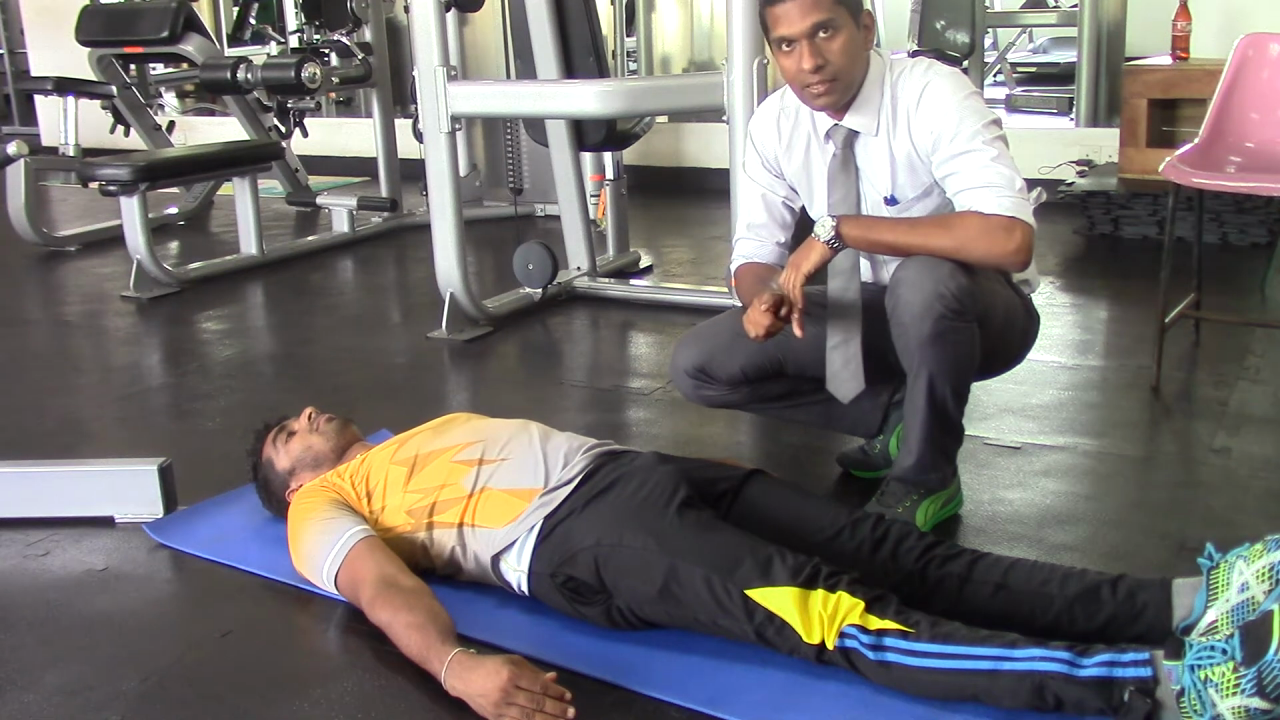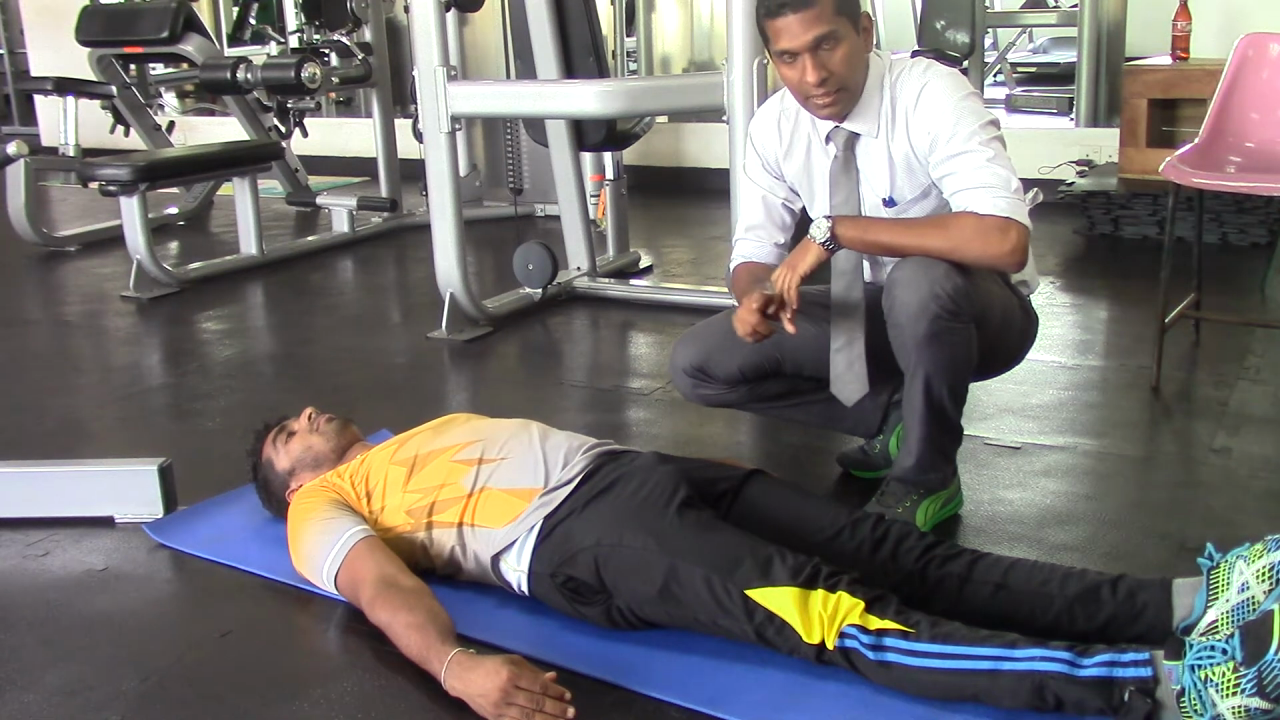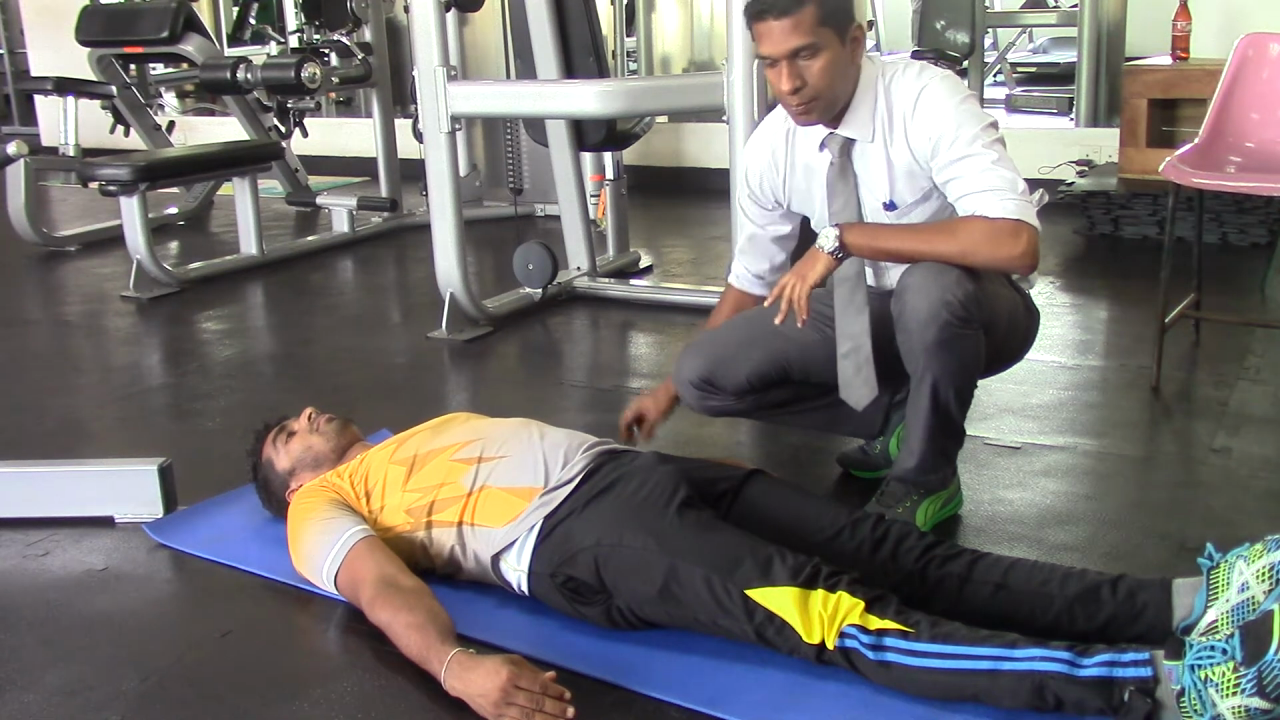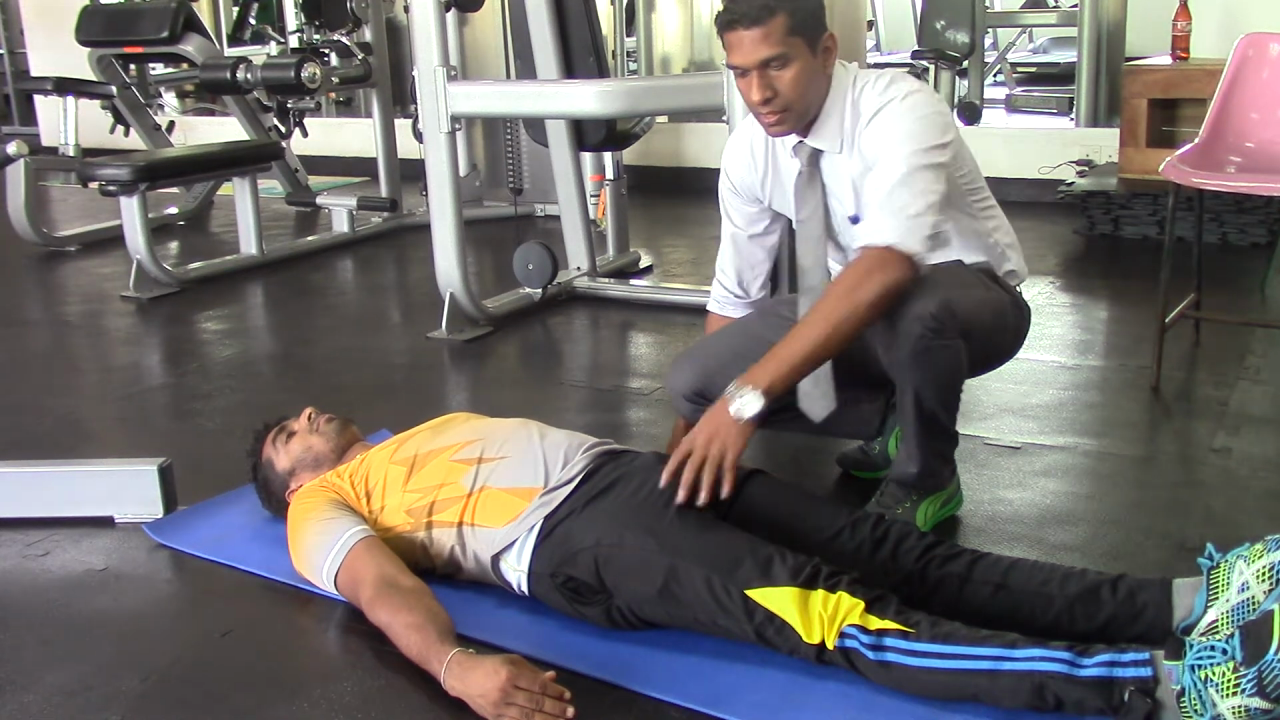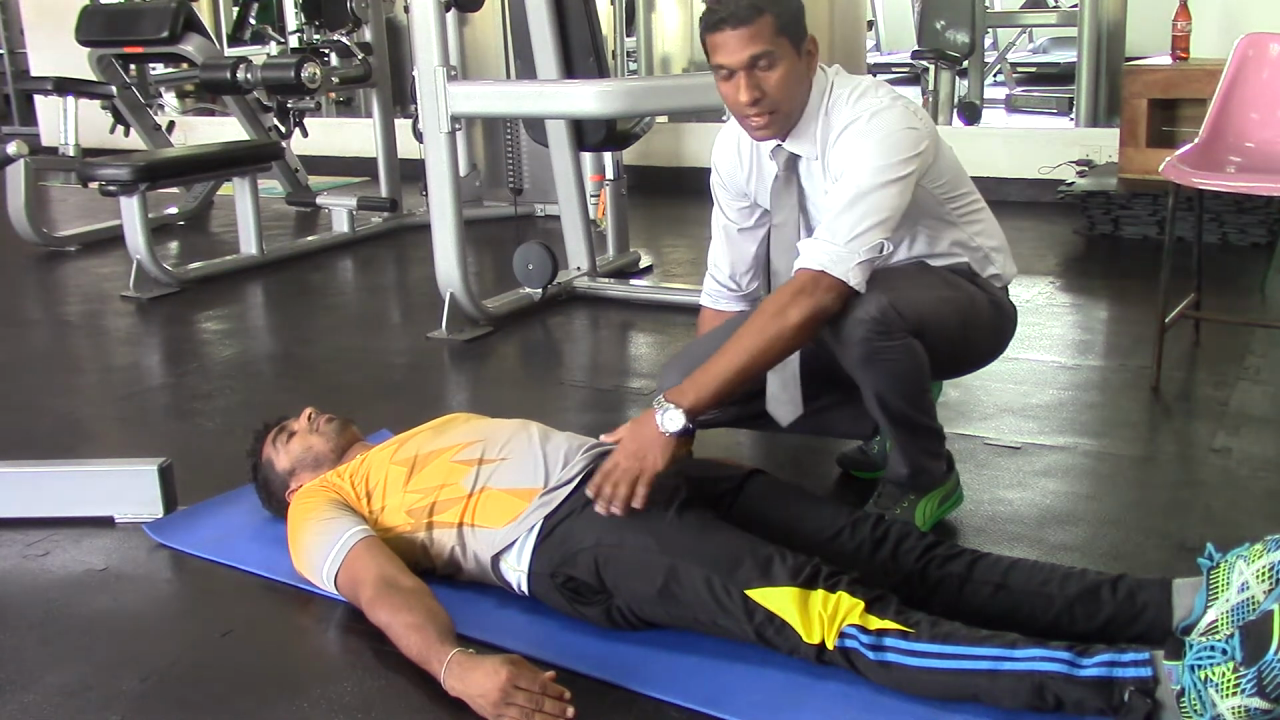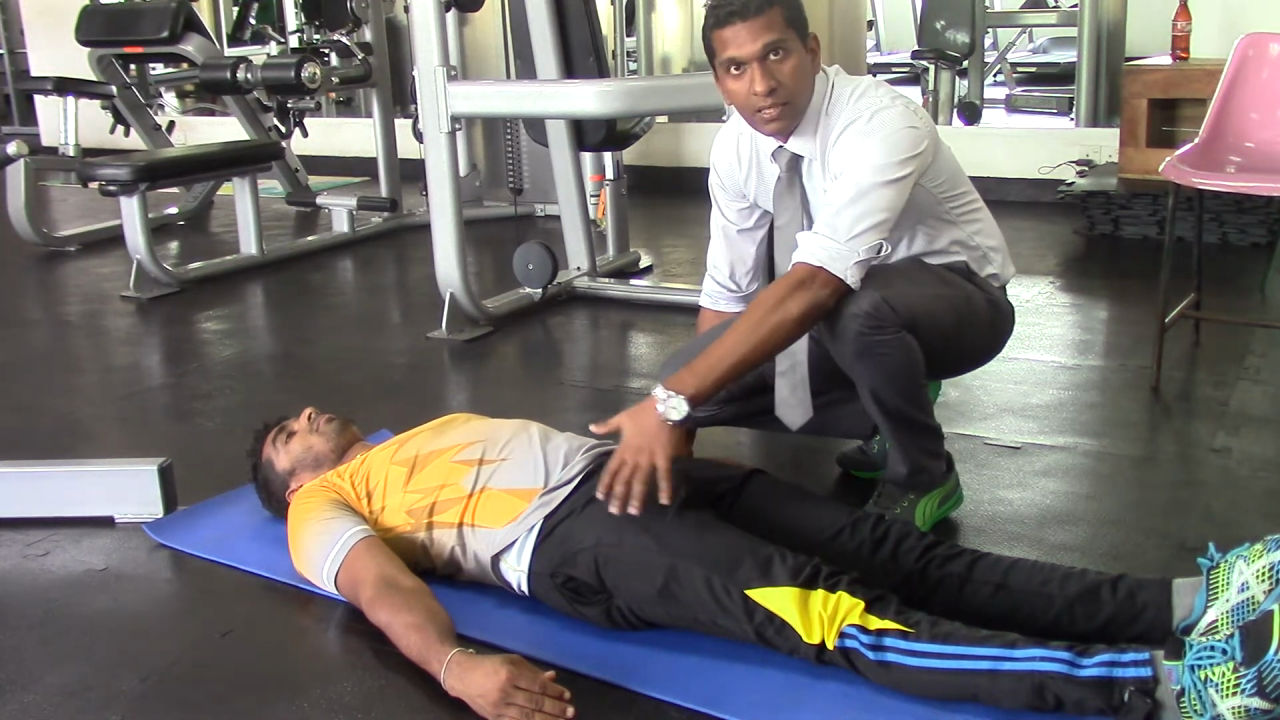
dt=0.5s
person 1, frame 1
left shoulder: (424, 438)
right shoulder: (323, 512)
right elbow: (383, 589)
left wrist: (716, 462)
left hip: (635, 470)
right hip: (574, 539)
left knee: (899, 556)
right knee: (832, 616)
left ankle: (1188, 603)
person 1, frame 2
left shoulder: (422, 439)
right shoulder: (325, 512)
right elbow: (383, 588)
left wrist: (719, 464)
left hip: (632, 470)
right hip: (577, 538)
left knee: (898, 555)
right knee: (835, 617)
left ankle: (1185, 603)
person 1, frame 3
left shoulder: (422, 438)
right shoulder: (323, 513)
right elbow: (383, 587)
left wrist: (681, 443)
left hip: (631, 470)
right hip: (574, 537)
left knee: (898, 554)
right knee: (833, 616)
left ankle: (1188, 603)
person 1, frame 4
left shoulder: (420, 439)
right shoulder: (325, 512)
right elbow: (382, 589)
left hip: (627, 470)
right hip: (571, 539)
left knee: (896, 556)
right knee: (831, 617)
left ankle: (1187, 603)
person 1, frame 5
left shoulder: (423, 438)
right shoulder: (323, 512)
right elbow: (383, 587)
left wrist: (673, 443)
left hip: (625, 467)
right hip: (569, 538)
left knee: (900, 554)
right knee: (832, 616)
left ankle: (1188, 602)
person 1, frame 6
left shoulder: (421, 439)
right shoulder: (324, 512)
right elbow: (382, 590)
left hip: (621, 471)
right hip: (570, 539)
left knee: (894, 555)
right knee: (828, 616)
left ankle: (1186, 604)
person 2, frame 1
left shoulder: (933, 95)
right shoulder: (773, 124)
left elbow: (1010, 239)
right elbow: (755, 254)
left wrist: (840, 229)
right wrist: (766, 296)
left hip: (971, 307)
right hip: (870, 307)
left knee: (926, 282)
right knee: (699, 365)
left ankle: (926, 477)
right ankle: (896, 415)
person 2, frame 2
left shoulder: (932, 96)
right shoulder: (773, 126)
left elbow: (1005, 241)
right elbow: (755, 253)
left wrist: (835, 230)
right wrist: (756, 295)
left hip: (973, 309)
right hip: (868, 307)
left knee: (921, 281)
right knee: (698, 364)
left ankle: (925, 477)
right ankle: (896, 417)
person 2, frame 3
left shoulder: (927, 99)
right shoulder: (770, 146)
left elbow: (1015, 243)
right elbow: (753, 277)
left wrist: (843, 239)
right wrist: (673, 387)
left hip: (967, 307)
right hip: (870, 306)
left knee: (932, 289)
right knee: (704, 371)
left ankle: (924, 477)
right ankle: (894, 418)
person 2, frame 4
left shoulder: (898, 111)
right shoulder: (748, 148)
left elbow: (882, 270)
right elbow: (733, 293)
left wrist: (746, 397)
right wrist: (686, 431)
left hip: (969, 297)
right hip: (858, 311)
left knee: (911, 308)
right knee: (694, 382)
left ankle: (924, 477)
right ankle: (893, 418)
person 2, frame 5
left shoulder: (878, 124)
right shoulder: (738, 143)
left elbow: (817, 288)
right elbow: (726, 290)
left wrist: (672, 414)
right wrist: (677, 420)
left hip: (959, 299)
right hip: (853, 309)
left knee: (859, 309)
right knee: (689, 382)
left ankle: (922, 475)
right ankle: (892, 413)
person 2, frame 6
left shoulder: (879, 123)
right shoulder: (735, 145)
left elbow: (813, 283)
right elbow: (725, 290)
left wrist: (673, 402)
right wrist: (680, 419)
left hip: (957, 300)
right hip: (849, 310)
left knee: (858, 305)
right knee: (699, 381)
left ankle: (920, 474)
right ankle: (891, 414)
